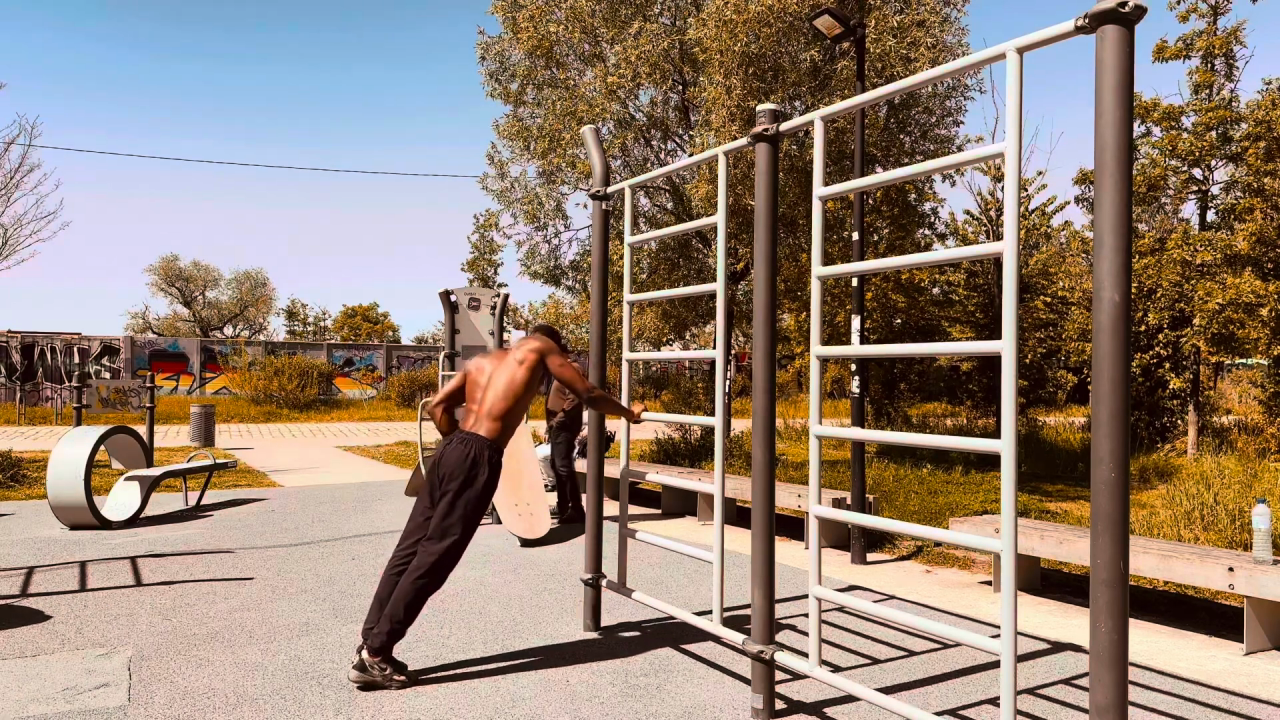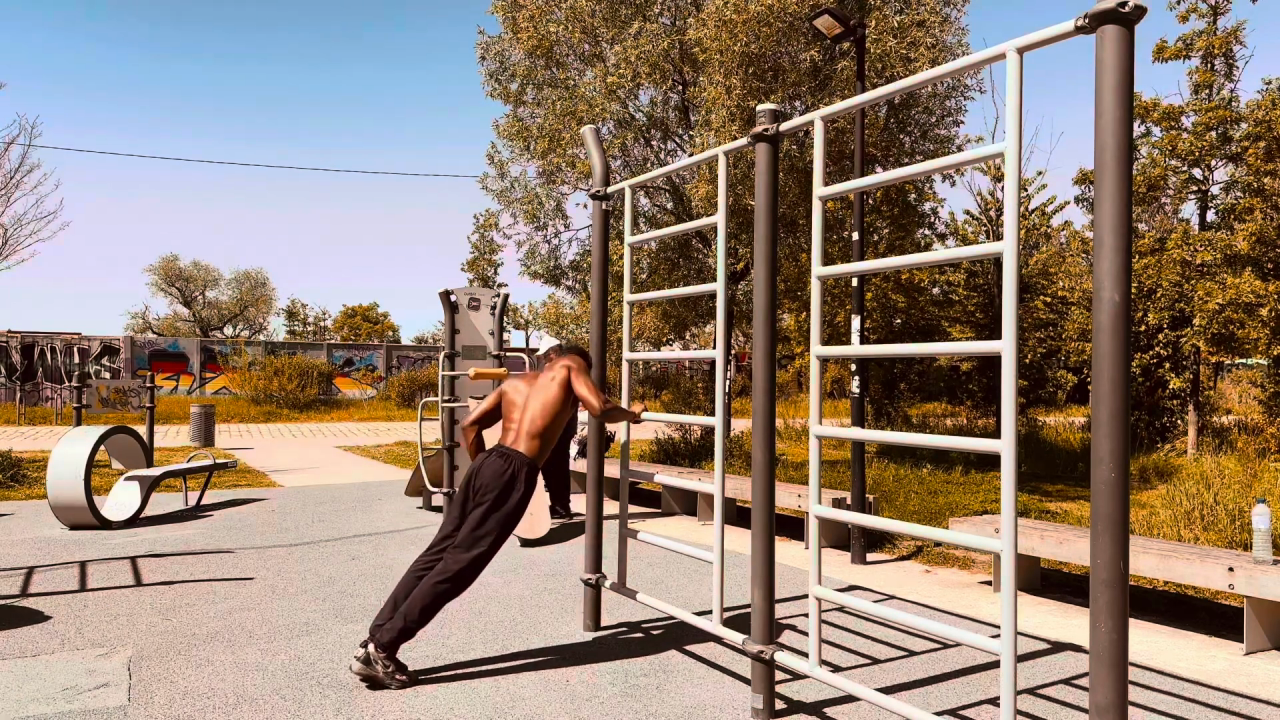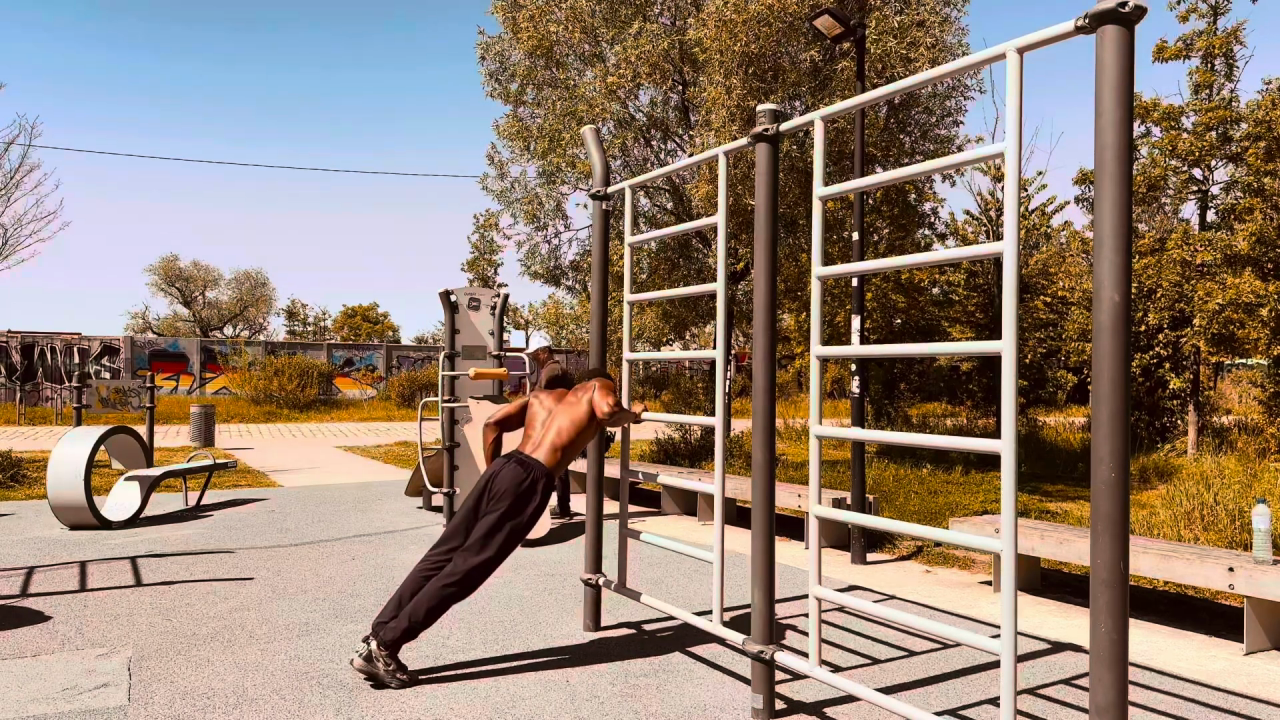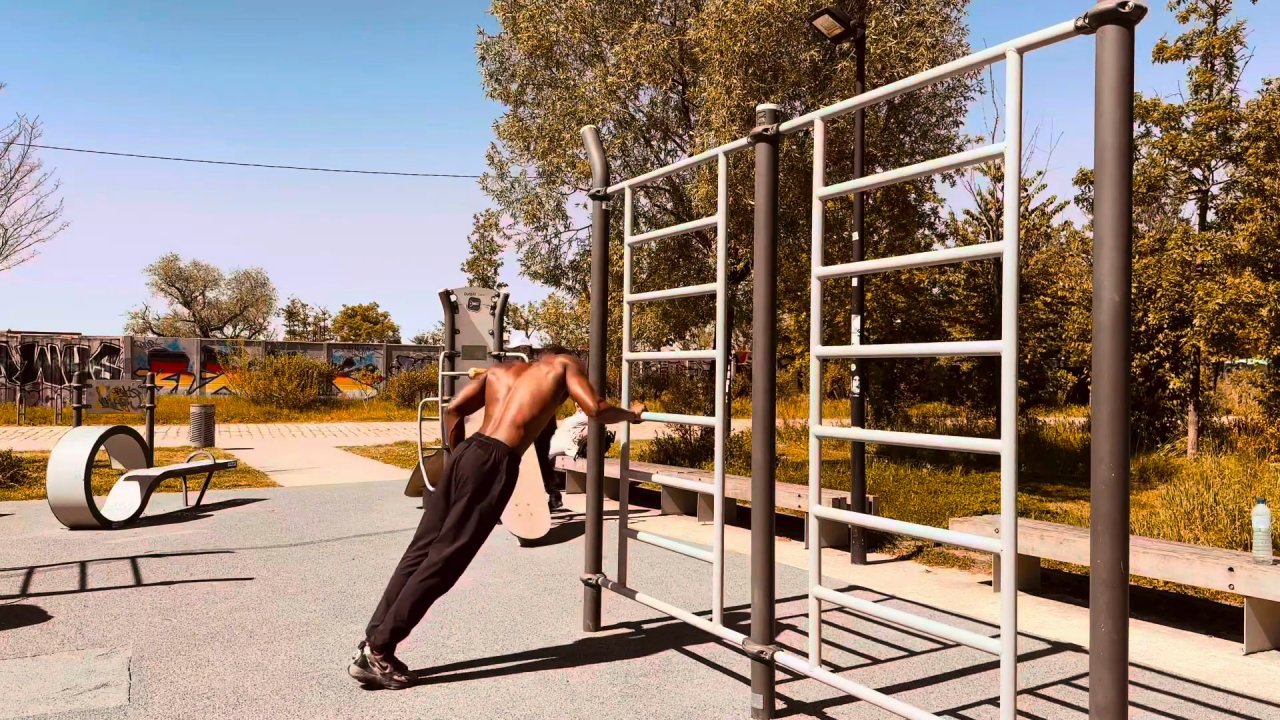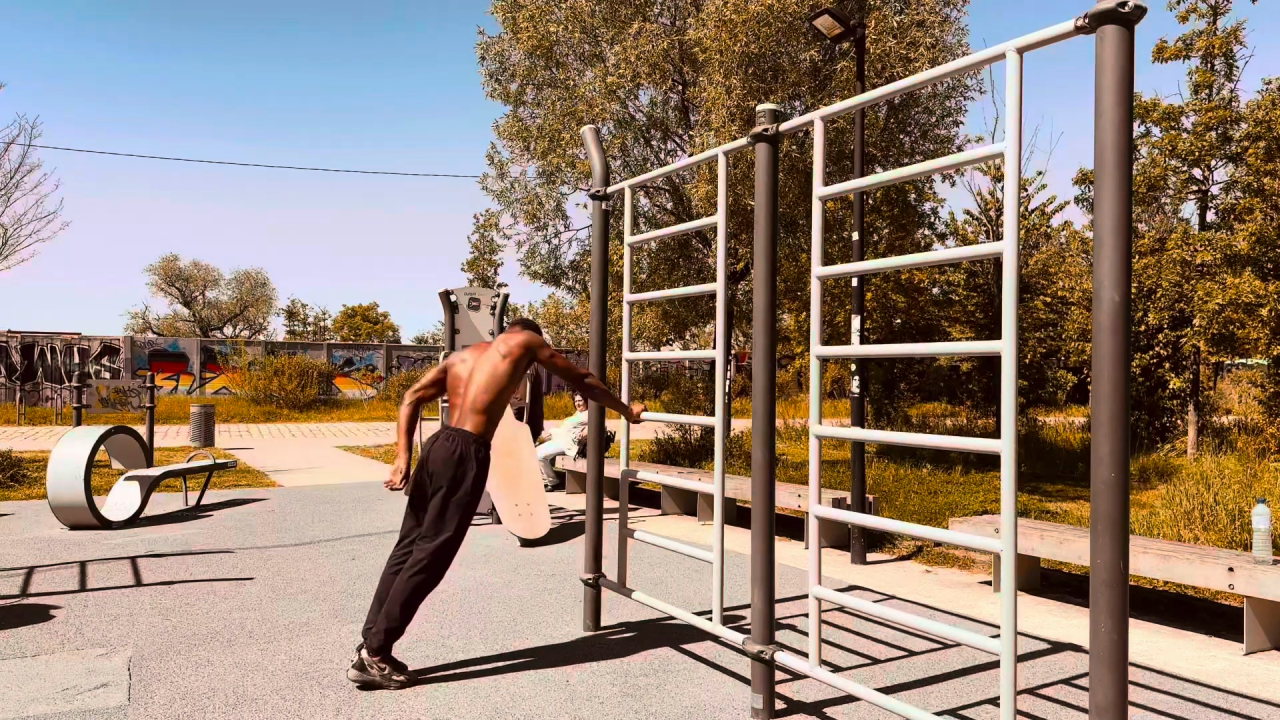
dt=0.5s
person 1, frame 1
left shoulder: (480, 360)
right shoulder: (540, 346)
left elbow: (438, 405)
right elbow: (588, 395)
right wrist: (629, 412)
left hip: (450, 449)
right hip: (478, 457)
left knee: (410, 552)
right knee: (434, 559)
left ankle: (371, 647)
right ankle: (374, 655)
person 1, frame 2
left shoulder: (514, 381)
right shoulder: (571, 364)
left elbow: (470, 425)
right elbow: (600, 408)
right wrist: (631, 414)
left hip: (488, 462)
right hip: (515, 472)
left knee: (435, 555)
right knee: (458, 564)
left ankle: (375, 643)
right ankle: (381, 649)
person 1, frame 3
left shoulder: (542, 394)
right shoulder: (600, 386)
left elbow: (492, 424)
right elbow: (608, 412)
right wrist: (632, 414)
left hip: (504, 468)
right hip: (530, 481)
left knee: (440, 557)
right knee: (466, 568)
left ankle: (377, 640)
right ankle: (383, 648)
person 1, frame 4
left shoulder: (499, 370)
right shoulder: (564, 363)
left elbow: (453, 410)
right elbow: (596, 409)
right wrist: (629, 413)
left hip: (467, 452)
right hip: (496, 461)
left knee: (421, 551)
right knee: (444, 559)
left ankle: (372, 646)
right ankle: (377, 652)
person 1, frame 5
left shoulder: (461, 356)
right shoulder: (525, 340)
left elbow: (411, 399)
right elbow: (583, 382)
left wrist: (402, 456)
right wrist: (626, 410)
left hip: (437, 446)
right hip: (466, 452)
left knee: (408, 550)
right knee: (429, 556)
left ankle: (370, 648)
right ankle: (373, 654)
